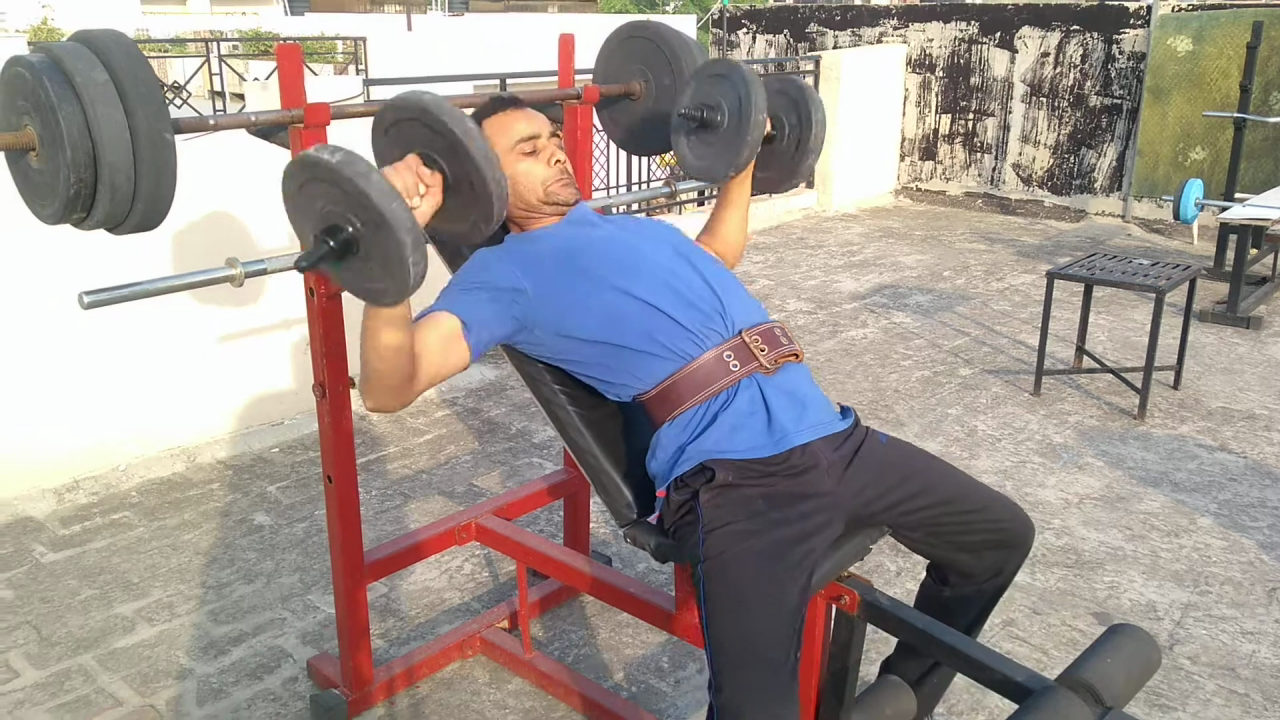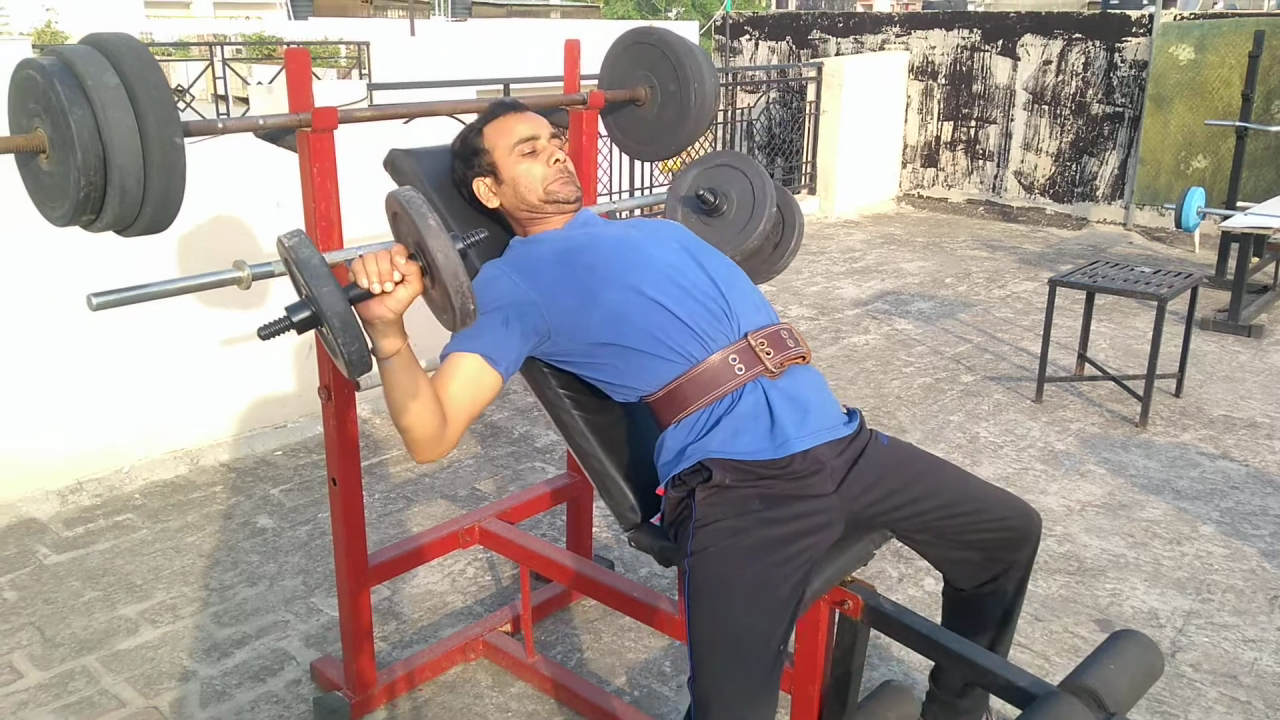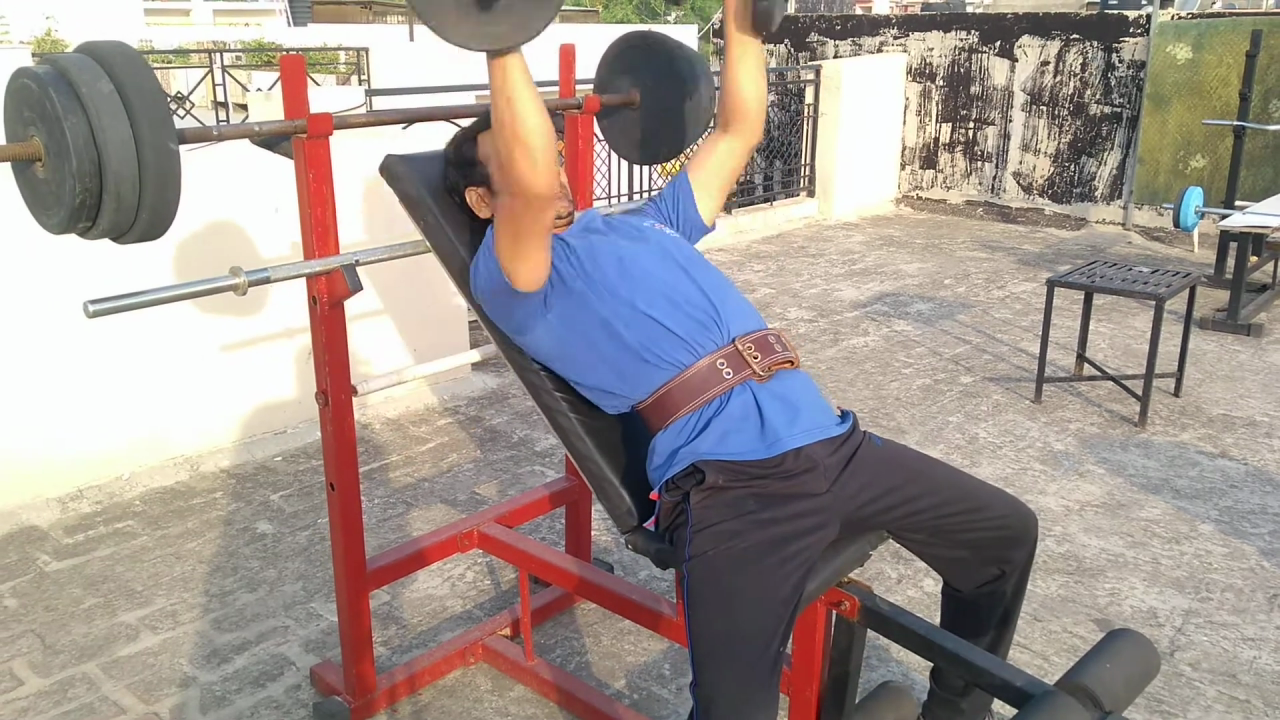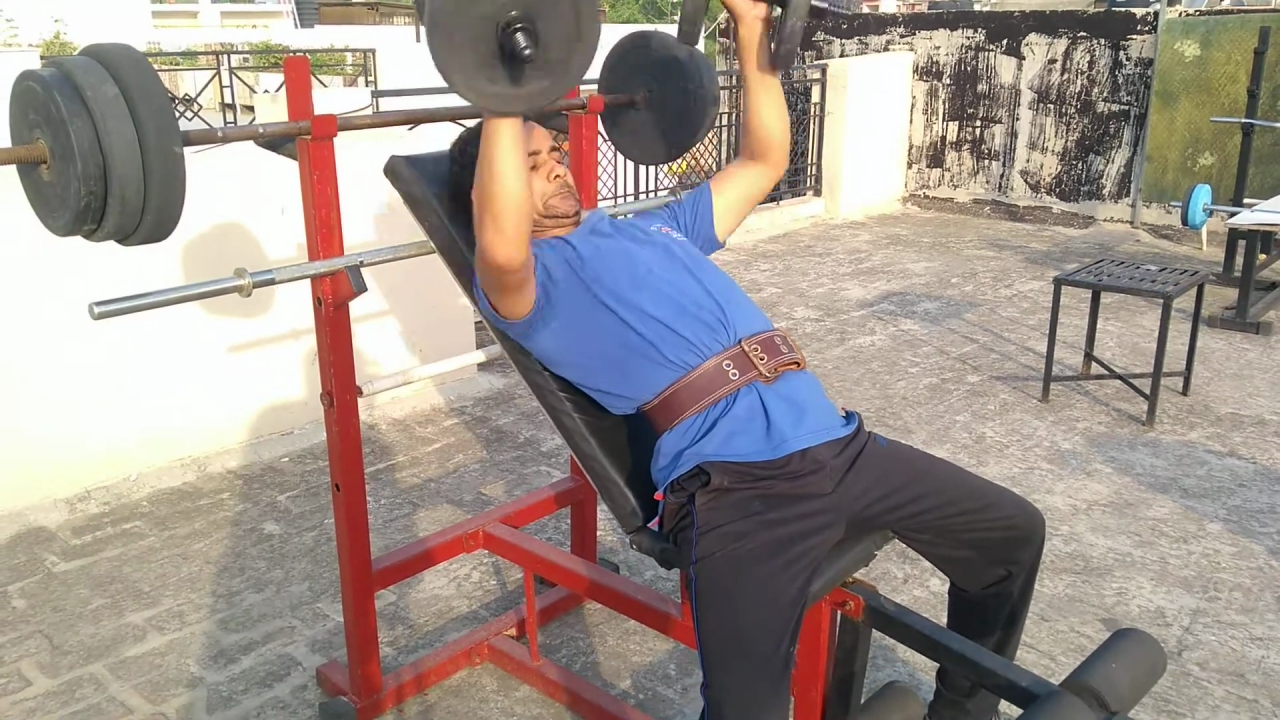
dt=0.7s
person 1, frame 1
left shoulder: (630, 224)
right shoulder: (505, 270)
left elbow: (719, 252)
right elbow: (387, 386)
left wrist: (742, 165)
left hip: (828, 434)
right hip: (730, 477)
left knee: (1003, 535)
person 1, frame 2
left shoulder: (648, 228)
right shoulder: (512, 282)
right elbow: (431, 433)
right wrist: (386, 325)
left hip: (838, 438)
right hip: (736, 479)
left knee: (1010, 532)
person 1, frame 3
left shoulder: (642, 226)
right shoulder: (517, 272)
left elbow: (736, 136)
right elbow: (529, 186)
left hip: (828, 439)
right hip: (731, 483)
left knee: (1007, 532)
person 1, frame 4
left shoulder: (646, 231)
right shoulder: (531, 272)
left elbow: (764, 163)
right elbow: (504, 259)
right wrist: (504, 106)
left hip: (835, 440)
right hip: (739, 483)
left knee: (1013, 532)
